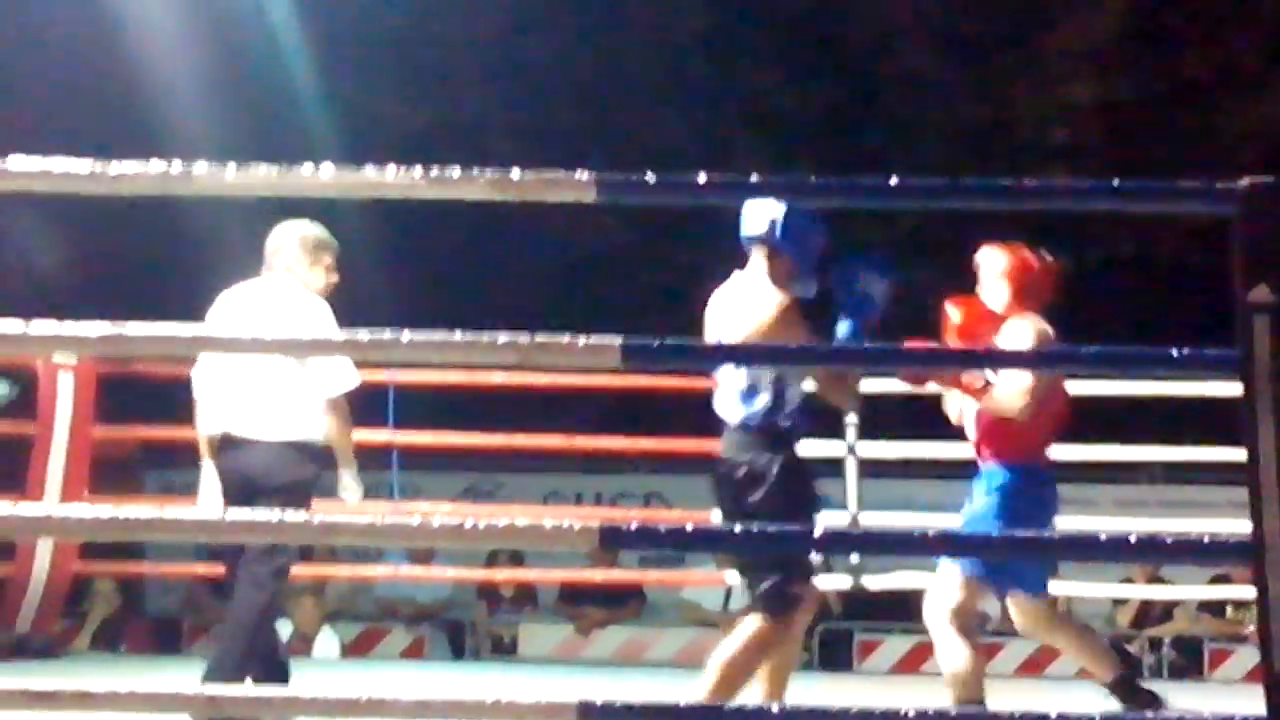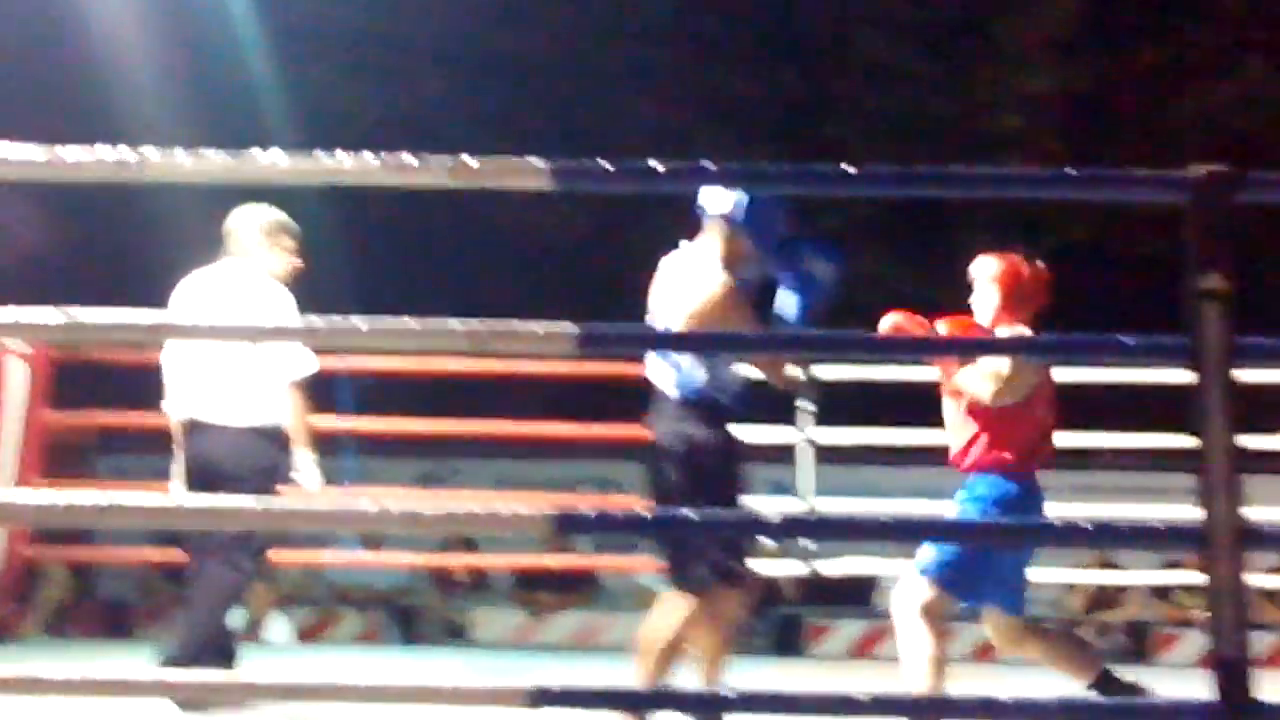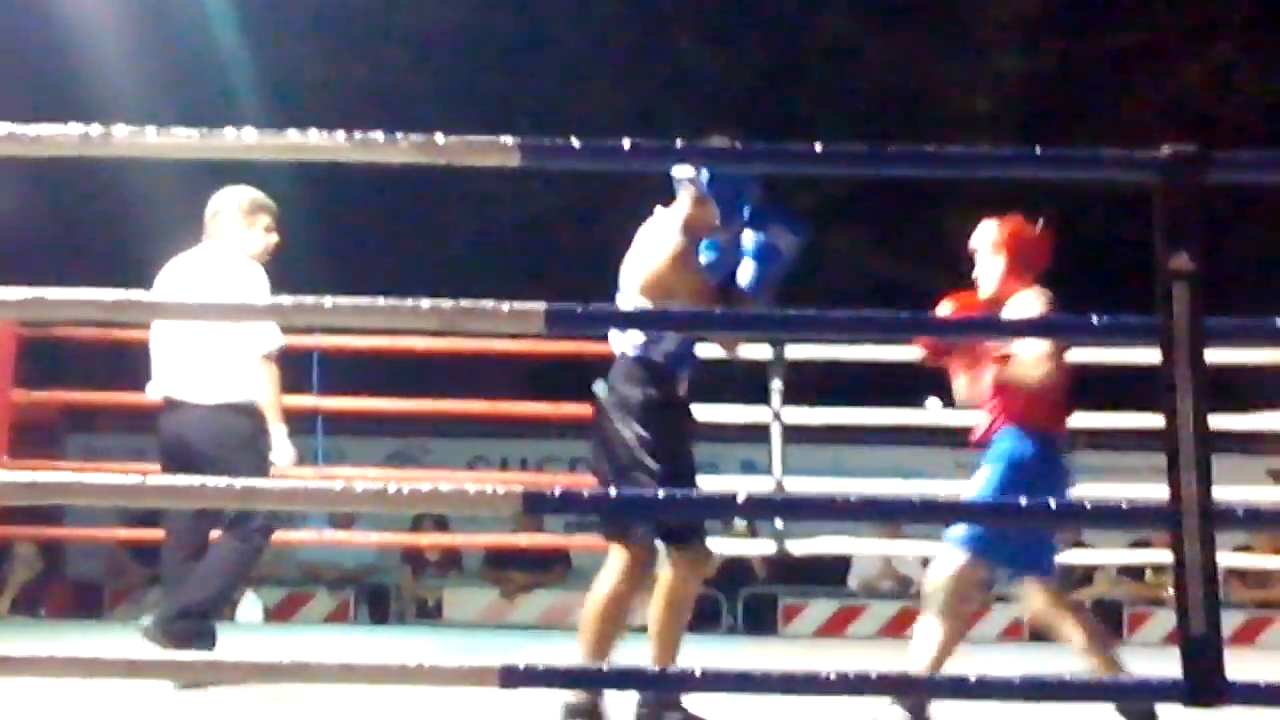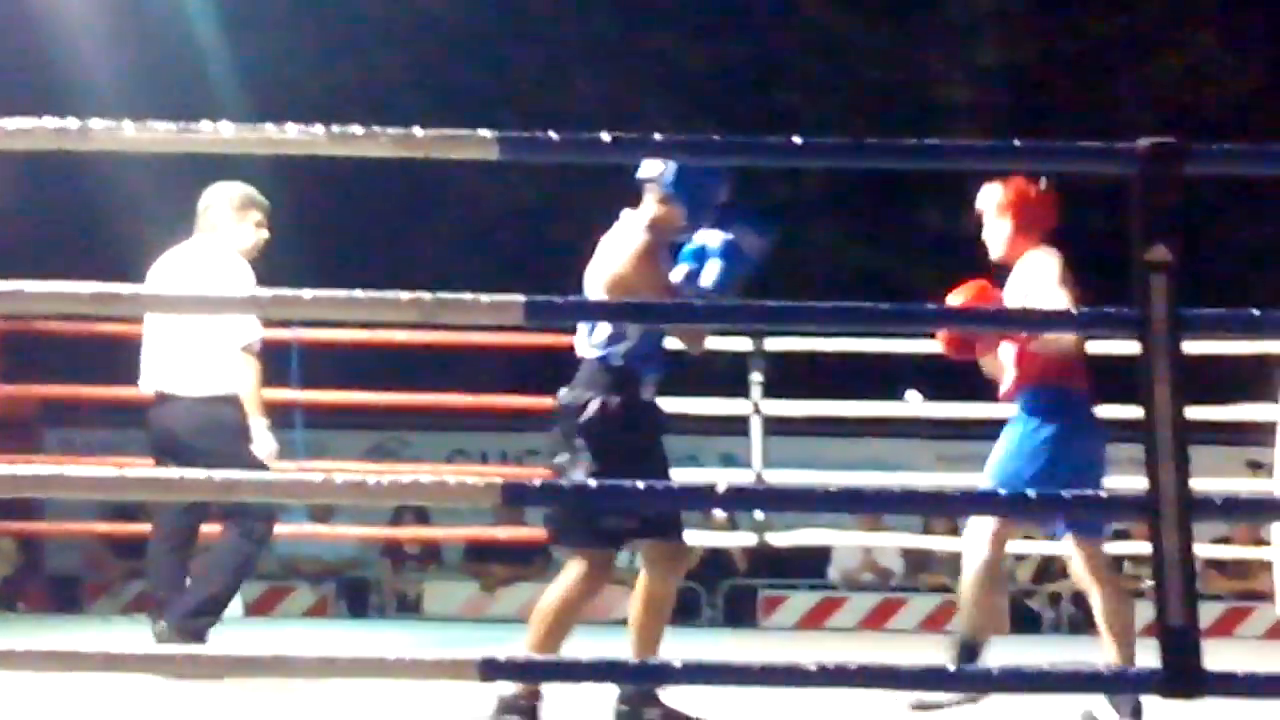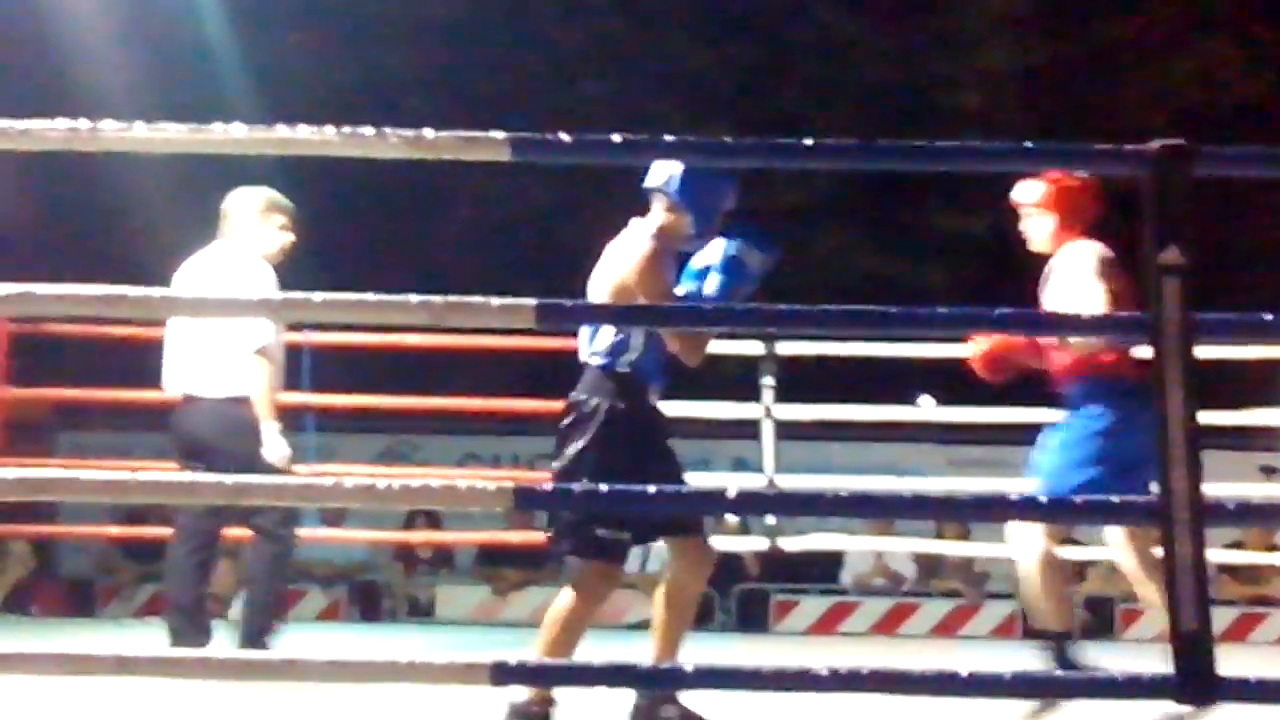
dt=0.1s
person 1, frame 1
left shoulder: (727, 296)
right shoulder: (775, 309)
right elbow: (842, 396)
right wrist: (855, 329)
left hip: (742, 454)
right hip: (766, 462)
left knee: (794, 600)
right knee: (775, 613)
person 1, frame 2
left shoulder: (676, 265)
right shoulder: (720, 285)
right elbow: (778, 371)
right wrist: (801, 304)
left hip: (688, 435)
right hip: (694, 438)
left knee: (727, 581)
right knee: (701, 591)
person 1, frame 3
left shoulder: (666, 233)
right shoulder: (674, 245)
right elbow: (728, 334)
left wrist: (725, 261)
right wrist: (760, 269)
left hip: (655, 401)
right hip: (639, 402)
left knee: (690, 557)
right knee: (633, 552)
person 1, frame 4
left shoulder: (648, 241)
right shoulder: (641, 244)
right elbow: (691, 336)
left hip: (627, 409)
right hip: (601, 408)
left knee: (669, 556)
right knee: (593, 562)
person 1, frame 5
left shoulder: (651, 247)
right shoulder: (643, 253)
left elbow: (670, 324)
right elbow: (687, 348)
left wrist: (708, 276)
right wrist: (728, 280)
left hip: (632, 415)
right hip: (606, 415)
left knee: (694, 554)
right knee: (596, 572)
person 2, frame 1
left shoulder: (1025, 331)
right shoulder: (1003, 337)
left elbow: (1020, 405)
right elbow: (962, 413)
left wrist: (957, 377)
left hip: (1012, 482)
right hip: (1005, 481)
left knee: (945, 604)
right knee: (1033, 615)
right ankle: (1128, 691)
person 2, frame 2
left shoulder: (1017, 342)
right shoulder: (1004, 352)
left elbow: (984, 391)
right elbow: (962, 425)
right wrist: (952, 362)
left hip: (996, 495)
right hip: (1000, 494)
left knee: (912, 602)
right knee: (1007, 631)
right ankle: (1117, 691)
person 2, frame 3
left shoulder: (1031, 305)
right shoulder: (1012, 316)
left elbow: (1042, 369)
right elbow: (969, 394)
left wrist: (978, 351)
right wrist: (960, 355)
left hip: (1023, 456)
right hip: (1015, 455)
left knee: (949, 574)
right knee: (1044, 598)
person 2, frame 4
left shoulder: (1040, 268)
right shoulder: (1026, 277)
left elbow: (1068, 333)
right elbow: (1004, 366)
left wrist: (994, 330)
right wrist: (983, 341)
left hip: (1049, 419)
right hip: (1065, 425)
left knee: (983, 533)
right knee: (1086, 556)
left ankle: (963, 669)
person 2, frame 5
left shoulder: (1080, 259)
right shoulder: (1075, 263)
left elbow: (1100, 333)
left wrist: (1028, 346)
right wrist: (1021, 349)
left hip: (1100, 408)
right hip: (1115, 410)
left knee: (1028, 534)
right knee: (1132, 548)
left ankle: (1063, 658)
person 3, frame 1
left shoulder: (226, 305)
right shoulder: (309, 311)
left elbow: (204, 391)
right elbow: (331, 399)
left wrist: (208, 467)
right wrist: (347, 467)
left hip: (234, 453)
right hip: (284, 457)
left knee: (247, 569)
right knee: (262, 574)
left ankle: (269, 679)
right ankle: (220, 685)
person 3, frame 2
left shoulder: (188, 288)
right shoulder: (269, 294)
left elbow: (173, 373)
right elbow: (288, 385)
left wrist: (181, 452)
right wrist: (304, 454)
left hip: (198, 438)
right hip: (249, 441)
left knee: (209, 554)
right knee: (238, 558)
left ankle: (211, 662)
right ankle: (185, 659)
person 3, frame 3
left shoulder: (174, 271)
right shoulder: (242, 272)
left elbow: (165, 353)
right elbow: (259, 358)
right wrist: (278, 430)
left hip: (175, 417)
right hip: (225, 418)
left knee: (185, 534)
right knee: (249, 528)
left ankle: (188, 642)
right ankle: (176, 624)
person 3, frame 4
left shoulder: (166, 265)
right shoulder: (228, 266)
right elbow: (240, 352)
right wrist: (259, 425)
left hip: (166, 409)
right hip: (211, 412)
left knee: (172, 528)
right knee: (251, 522)
left ankle: (175, 639)
right ankle: (184, 622)
person 3, frame 5
left shoulder: (194, 267)
right shoulder: (251, 268)
right elbow: (255, 354)
right wrist: (271, 429)
left hip: (191, 411)
right hip: (233, 414)
left knee: (194, 529)
right knee: (275, 524)
left ankle: (186, 642)
right ankle: (252, 642)
